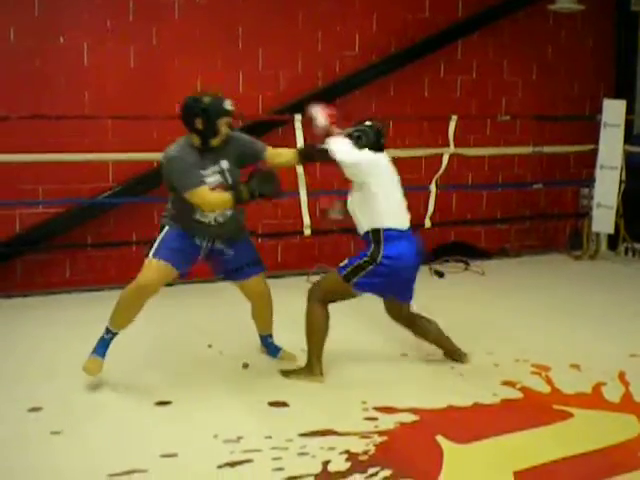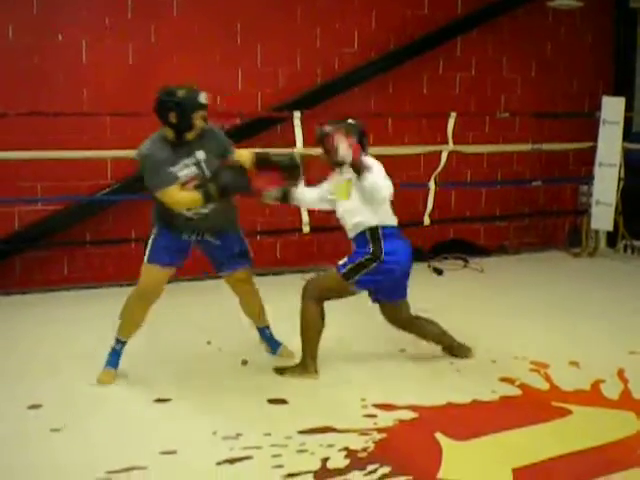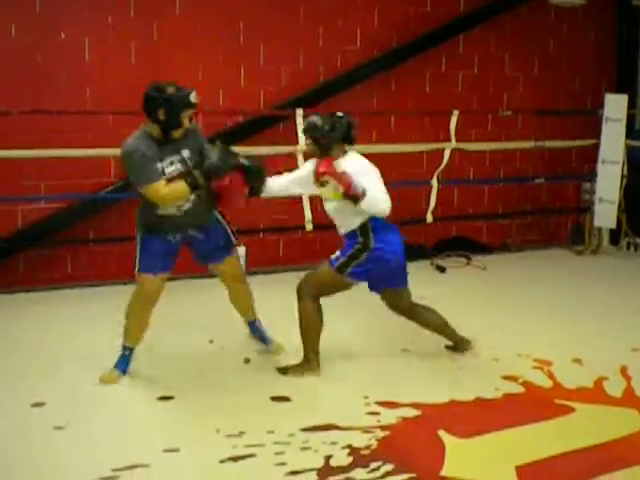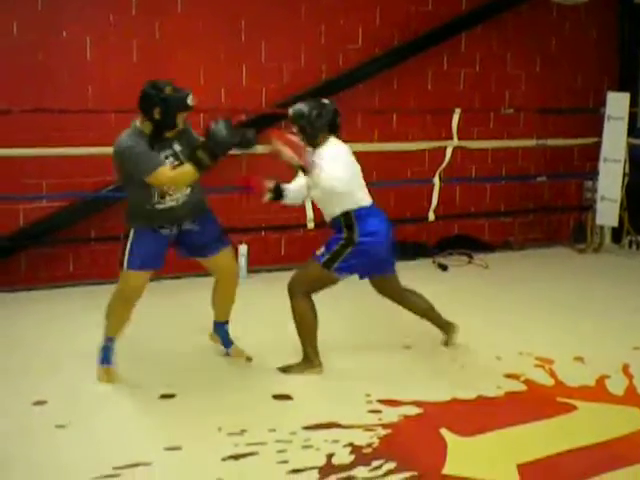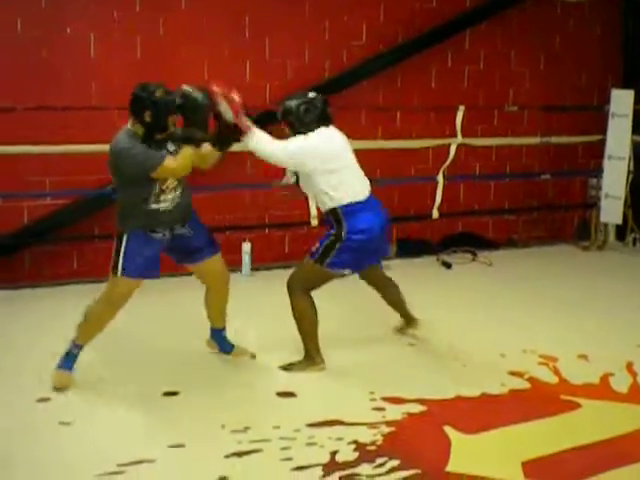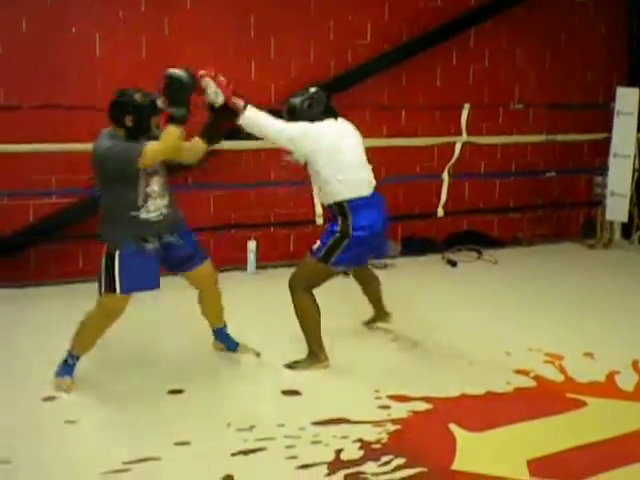
dt=0.1s
person 1, frame 1
left shoulder: (234, 141)
right shoulder: (177, 157)
left elbow: (276, 157)
right elbow: (205, 201)
right wrist: (249, 192)
left hip: (229, 234)
right hip: (183, 230)
left knee: (259, 292)
right knee: (143, 286)
left ankle: (268, 343)
right ankle: (103, 344)
person 1, frame 2
left shoulder: (207, 135)
right shoulder: (151, 153)
left elbow: (235, 157)
right elbow: (175, 201)
left wrist: (266, 160)
right wrist: (218, 188)
left hip: (218, 225)
right hip: (172, 228)
left knee: (244, 286)
right knee: (145, 290)
left ankle: (268, 337)
right ankle: (115, 353)
person 1, frame 3
left shoulder: (187, 133)
right shoulder: (135, 151)
left elbow: (206, 159)
right elbow: (162, 196)
left wrist: (237, 164)
right wrist: (202, 175)
left hip: (201, 219)
right hip: (159, 229)
left knee: (235, 275)
right knee: (147, 294)
left ankle: (256, 329)
right ankle: (125, 357)
person 1, frame 4
left shoulder: (177, 130)
right shoulder: (128, 146)
left elbow: (199, 153)
right elbow: (171, 182)
left wrist: (229, 142)
right wrist: (210, 153)
left hip: (193, 214)
right hip: (151, 224)
left knee: (228, 271)
right knee: (128, 290)
left ankle: (221, 332)
right ankle: (107, 350)
person 1, frame 5
left shoulder: (160, 133)
right shoulder: (124, 149)
left elbow: (205, 161)
right elbow: (178, 168)
left wrist: (221, 136)
right wrist: (196, 131)
left hip: (181, 219)
right hip: (142, 229)
left knee: (219, 277)
right knee: (115, 298)
left ankle: (218, 338)
right ankle: (70, 355)
person 1, frame 6
left shoulder: (146, 137)
right shoulder: (109, 149)
left elbow: (189, 155)
right elbow: (165, 151)
left wrist: (215, 127)
right wrist: (178, 110)
left hip: (167, 227)
right hip: (128, 240)
left knee: (209, 281)
right knee: (109, 311)
left ankle: (222, 337)
right ankle: (68, 363)
person 2, frame 1
left shoulder: (371, 161)
right shoulder: (368, 165)
left elbow: (346, 157)
left wrist: (327, 128)
left hip: (385, 253)
right hip: (405, 249)
left knee: (317, 295)
right knee: (403, 315)
left ankle: (313, 367)
right ankle: (455, 351)
person 2, frame 2
left shoulder: (366, 167)
right shoulder: (341, 174)
left elbow: (382, 193)
right elbow: (316, 198)
left wrist: (354, 159)
right wrist: (282, 194)
left hip: (382, 252)
right hip: (394, 251)
left knee: (312, 293)
right knee: (401, 319)
left ankle: (308, 365)
right ankle: (456, 347)
person 2, frame 3
left shoulder: (356, 166)
right shoulder: (323, 166)
left elbow: (382, 204)
right elbow: (288, 184)
left wrist: (348, 186)
left hip: (374, 243)
right hip: (384, 243)
left knee: (306, 290)
right knee: (403, 307)
left ankle: (310, 363)
right ankle: (459, 340)
person 2, frame 4
left shoulder: (333, 153)
right shoulder: (318, 153)
left elbow: (339, 187)
right elbow: (298, 193)
left wrist: (301, 162)
right wrist: (272, 188)
left hip: (359, 234)
right hip: (373, 229)
left knee: (298, 287)
right knee: (393, 290)
left ankle: (311, 360)
right ankle: (446, 327)
person 2, frame 5
left shoulder: (314, 144)
right shoulder: (327, 136)
left elbow: (274, 151)
left wrist: (238, 118)
right wrist: (296, 176)
left hip: (352, 228)
right hip: (374, 215)
left knee: (298, 285)
right knee: (373, 273)
left ankle: (313, 359)
right ankle: (408, 317)
person 2, frame 6
left shoulder: (313, 134)
right shoulder: (344, 127)
left elbow: (268, 126)
left wrist: (227, 95)
right wrist: (300, 157)
left hip: (353, 224)
right hip: (373, 211)
left knee: (299, 284)
right knee: (359, 266)
left ankle: (317, 355)
right ankle: (380, 312)
